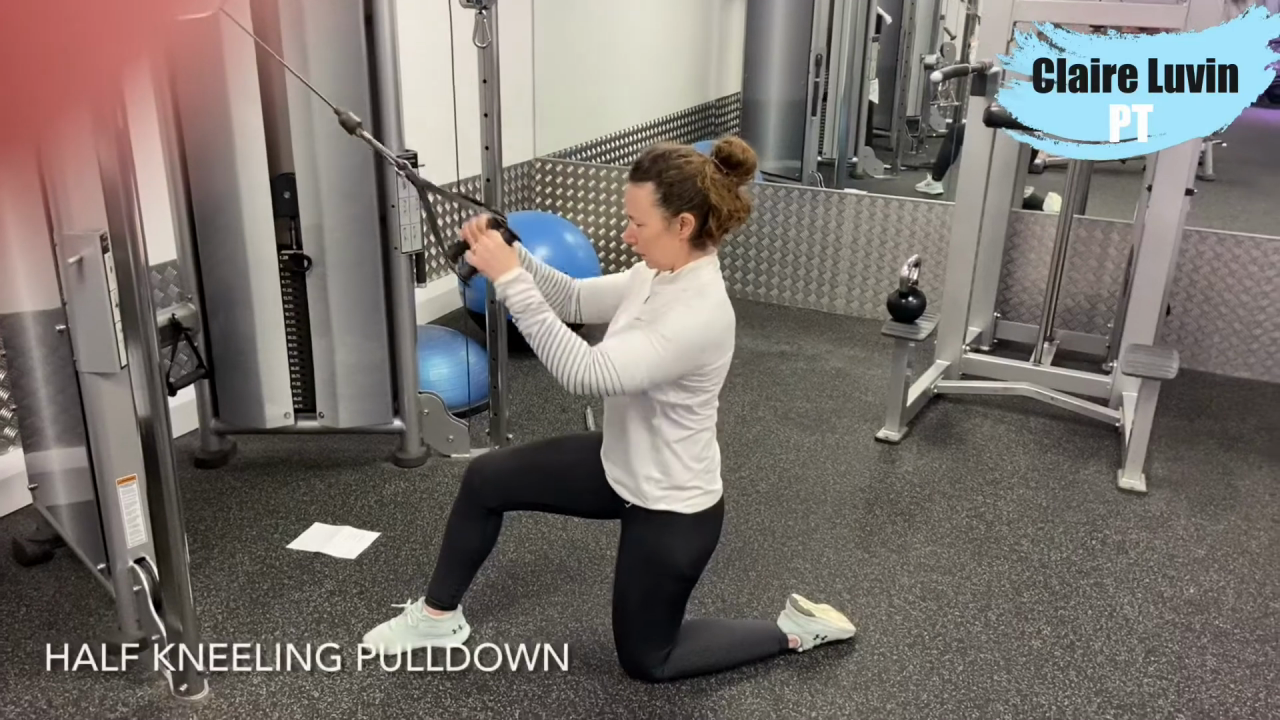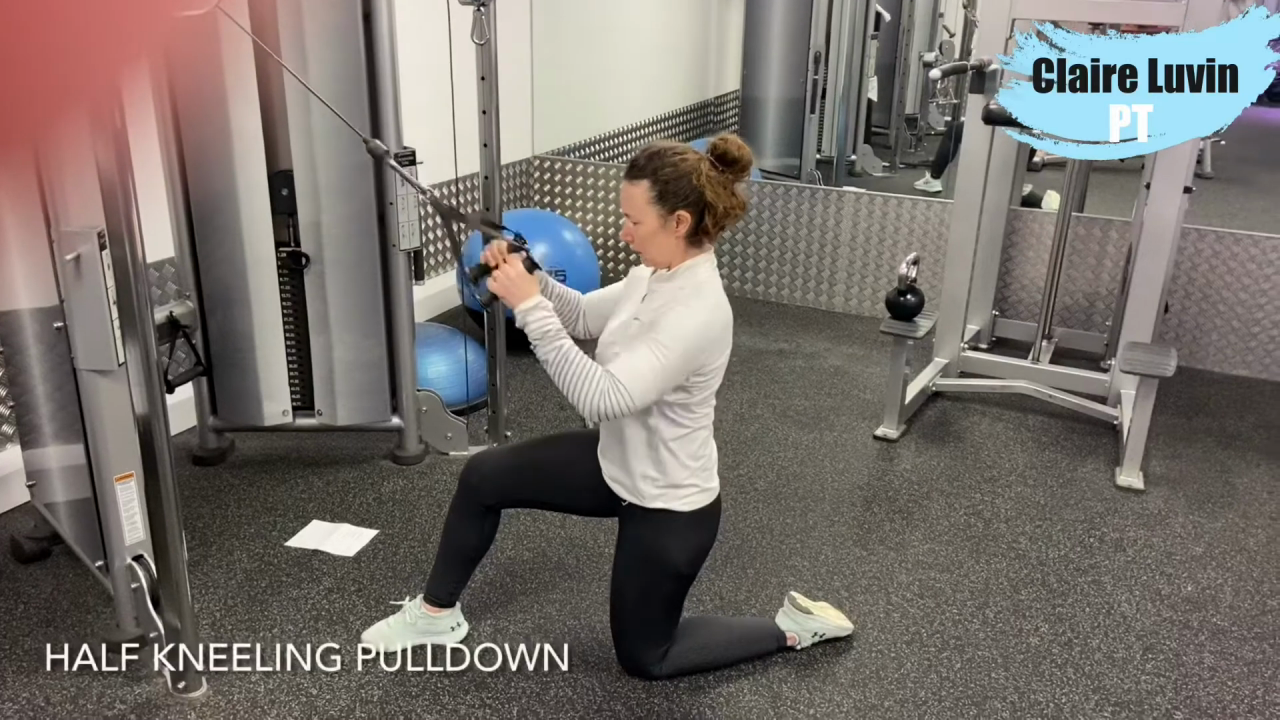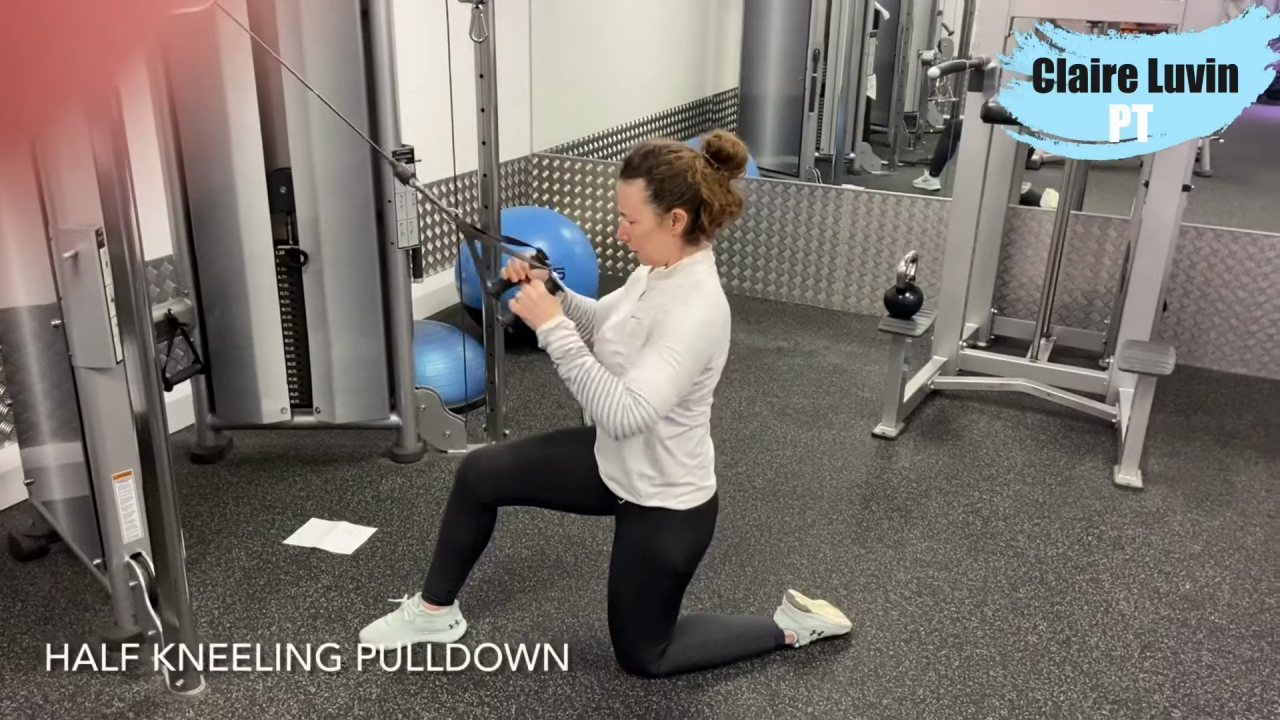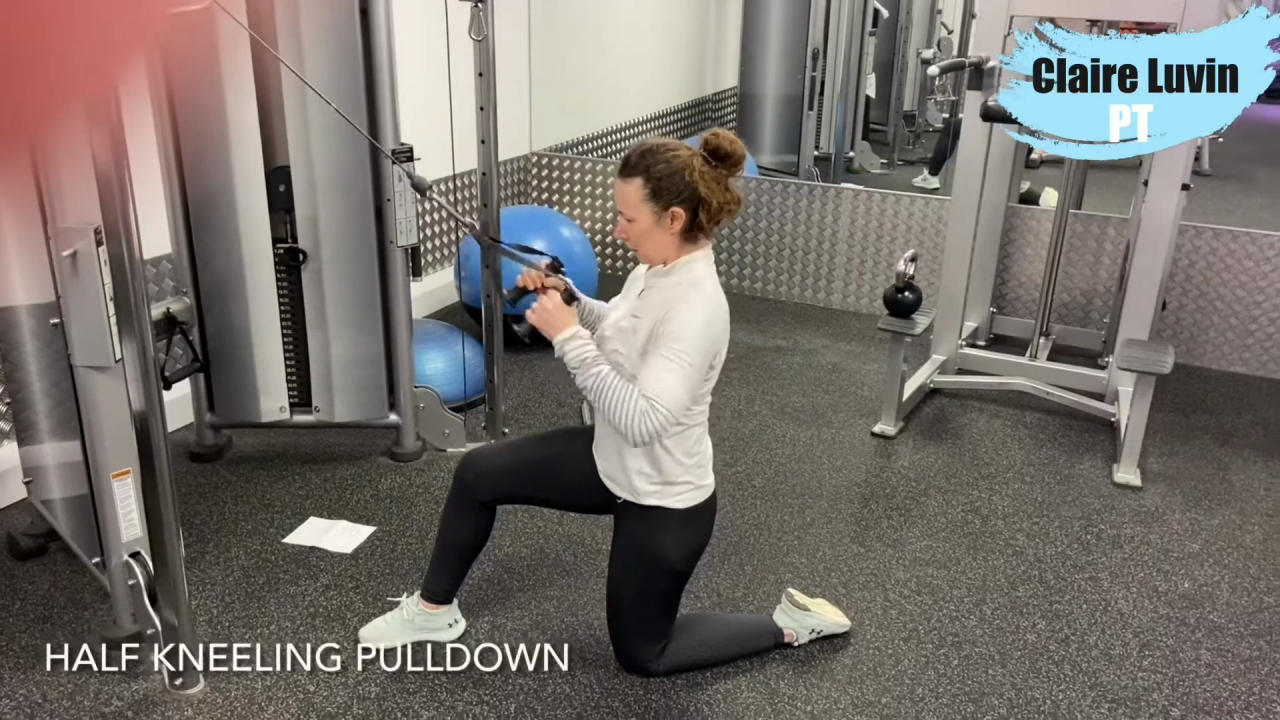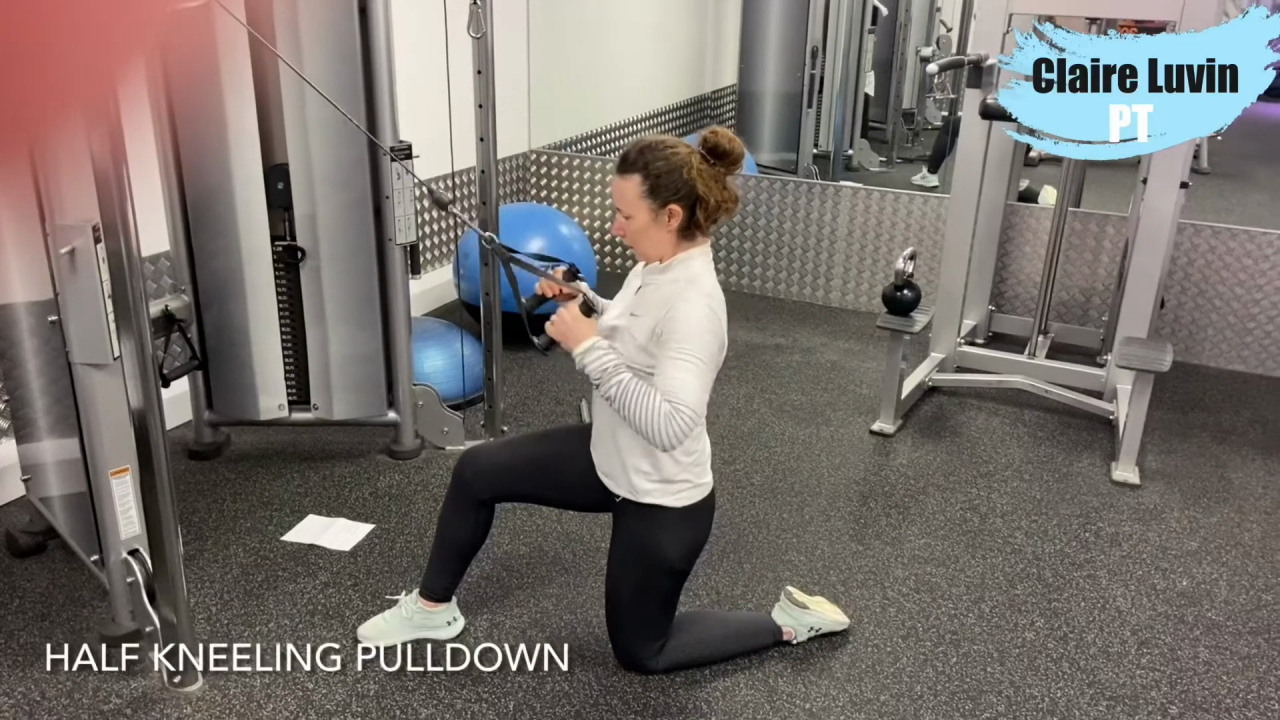
dt=0.1s
person 1, frame 1
left shoulder: (699, 313)
right shoulder: (664, 271)
left elbow: (583, 372)
right elbow: (578, 298)
left wrist: (509, 279)
right wrist: (512, 255)
left hip: (673, 507)
right hip: (623, 464)
left knee: (645, 658)
right knee: (486, 479)
left ankle: (796, 628)
right ankle: (438, 615)
person 1, frame 2
left shoulder: (697, 312)
right shoulder: (663, 270)
left elbow: (600, 401)
right elbow: (591, 315)
left wrist: (532, 310)
right wrist: (532, 281)
left hip: (669, 503)
right hip: (619, 463)
left knee: (643, 655)
right knee: (483, 477)
left ankle: (794, 626)
right ankle: (437, 613)
person 1, frame 3
left shoulder: (696, 309)
right shoulder: (662, 269)
left elbow: (621, 412)
right elbow: (603, 324)
left wrist: (550, 326)
right wrist: (548, 290)
left hip: (665, 502)
right hip: (615, 462)
left knee: (641, 654)
right knee: (480, 474)
left ankle: (792, 624)
right ankle: (435, 611)
person 1, frame 4
left shoulder: (695, 307)
right shoulder: (660, 268)
left elbow: (647, 423)
right elbow: (619, 332)
left wrist: (570, 338)
right wrist: (568, 301)
left hip: (663, 501)
right hip: (612, 462)
left knee: (640, 653)
right knee: (477, 474)
left ankle: (792, 624)
right ankle: (433, 611)
person 1, frame 5
left shoulder: (693, 304)
right shoulder: (660, 266)
left elbow: (669, 425)
left wrist: (587, 347)
right wrist: (581, 301)
left hip: (662, 499)
right hip: (612, 459)
left knee: (640, 650)
right knee: (477, 471)
left ankle: (791, 621)
right ankle: (433, 608)
